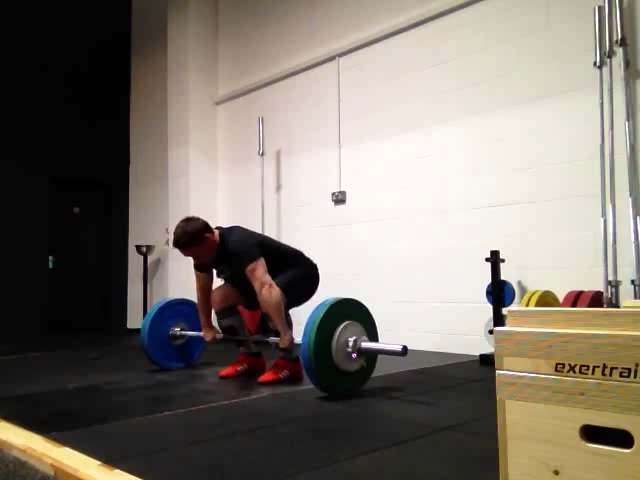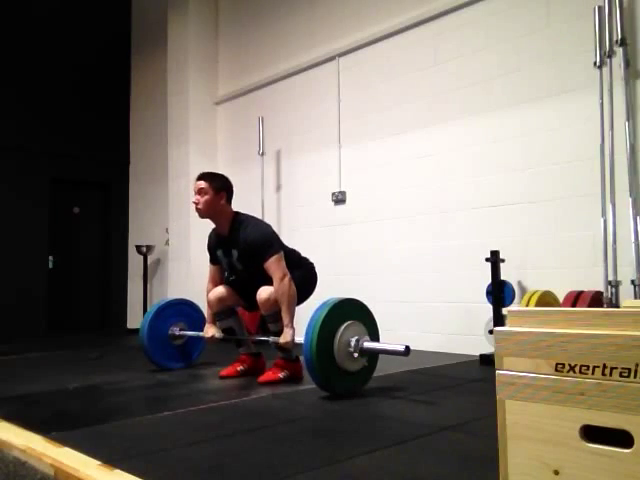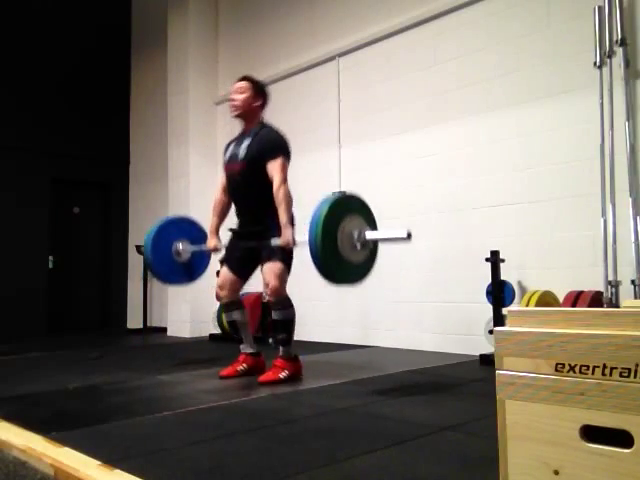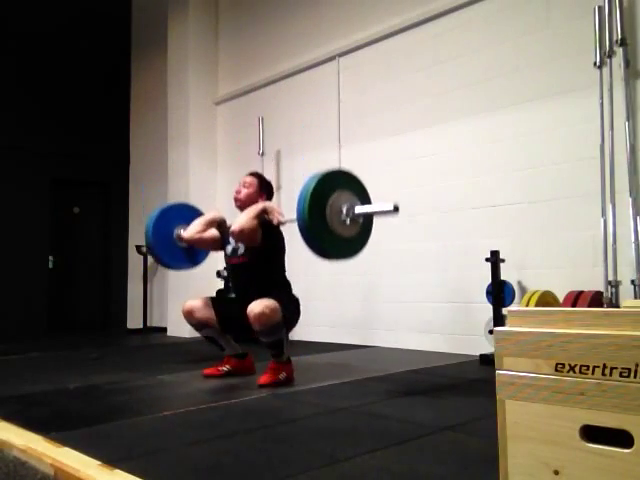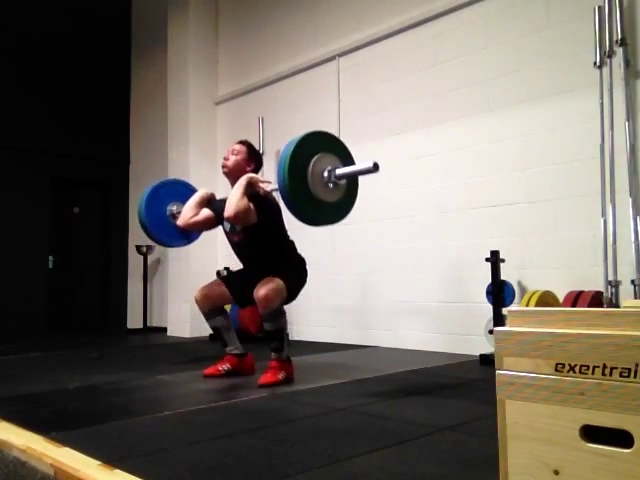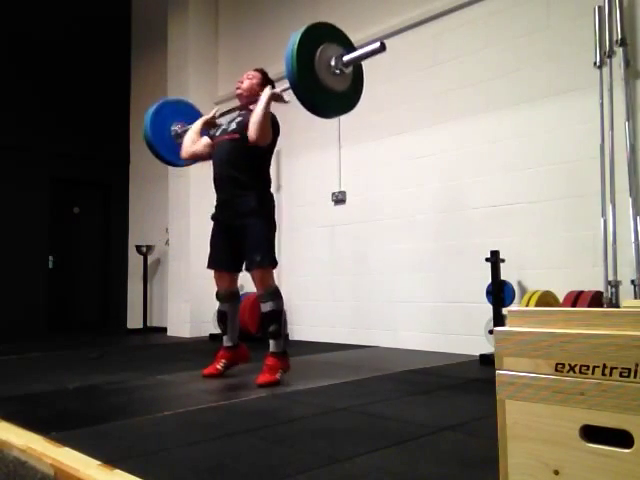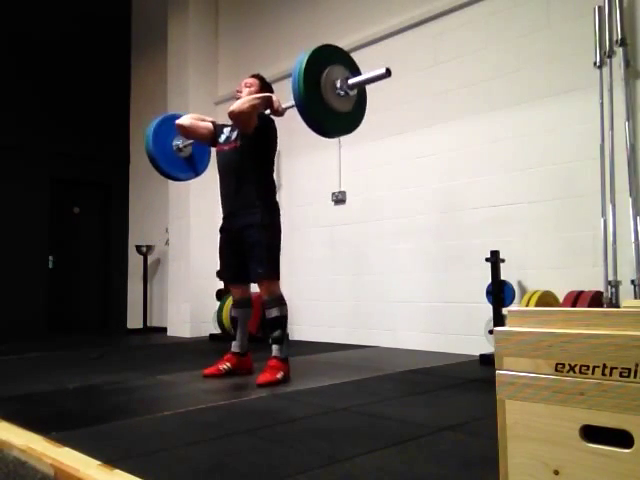
dt=0.7s
person 1, frame 1
left shoulder: (238, 244)
right shoulder: (205, 250)
left elbow: (266, 287)
right elbow: (203, 291)
left wrist: (285, 334)
right wrist: (206, 327)
left hip: (300, 273)
left knee: (266, 300)
right knee: (219, 297)
left ankle: (289, 361)
right ankle: (250, 356)
person 1, frame 2
left shoulder: (254, 233)
right shoulder: (215, 238)
left elbow: (283, 278)
right elbow: (214, 283)
left wrist: (288, 328)
right wrist: (210, 323)
left hip: (298, 276)
left knee: (266, 297)
right knee: (217, 297)
left ankle: (288, 362)
right ankle: (249, 357)
person 1, frame 3
left shoulder: (269, 137)
right shoulder: (232, 145)
left elbow: (280, 184)
right elbow: (224, 191)
left wrist: (287, 230)
right wrist: (213, 233)
left hip: (272, 224)
right hip: (247, 228)
left knee: (274, 285)
right knee: (225, 290)
left ankle: (287, 360)
right ankle: (250, 356)
person 1, frame 4
left shoulder: (267, 230)
right shoulder: (228, 233)
left elbow: (240, 230)
right elbow: (189, 236)
left wrist: (262, 208)
right wrist: (213, 218)
left hip: (278, 304)
left knee: (259, 311)
right knee: (191, 309)
left ankle: (281, 363)
right ankle: (237, 358)
person 1, frame 5
left shoulder: (259, 199)
right shoulder: (223, 203)
left elbow: (233, 215)
right elbow: (184, 222)
left wrist: (244, 181)
right wrist: (203, 195)
left hip: (287, 269)
right hip: (256, 270)
left knee: (264, 295)
right knee: (204, 296)
left ankle: (281, 362)
right ankle: (237, 356)
person 1, frame 6
left shoulder: (264, 118)
right shoulder: (221, 125)
left elbow: (256, 138)
right elbow: (188, 154)
left wrist: (265, 97)
right wrist: (203, 121)
left hip: (254, 208)
right hip: (225, 210)
left knee: (262, 278)
right knee: (224, 282)
left ankle: (277, 356)
right ankle: (231, 348)
person 1, frame 7
left shoulder: (261, 122)
right shoulder: (224, 129)
left elbow: (235, 111)
right elbow: (182, 124)
left wrist: (266, 102)
right wrist: (210, 121)
left hip: (259, 217)
right hip: (232, 219)
left knee: (267, 286)
right knee: (237, 289)
left ankle: (279, 360)
right ankle: (239, 355)
